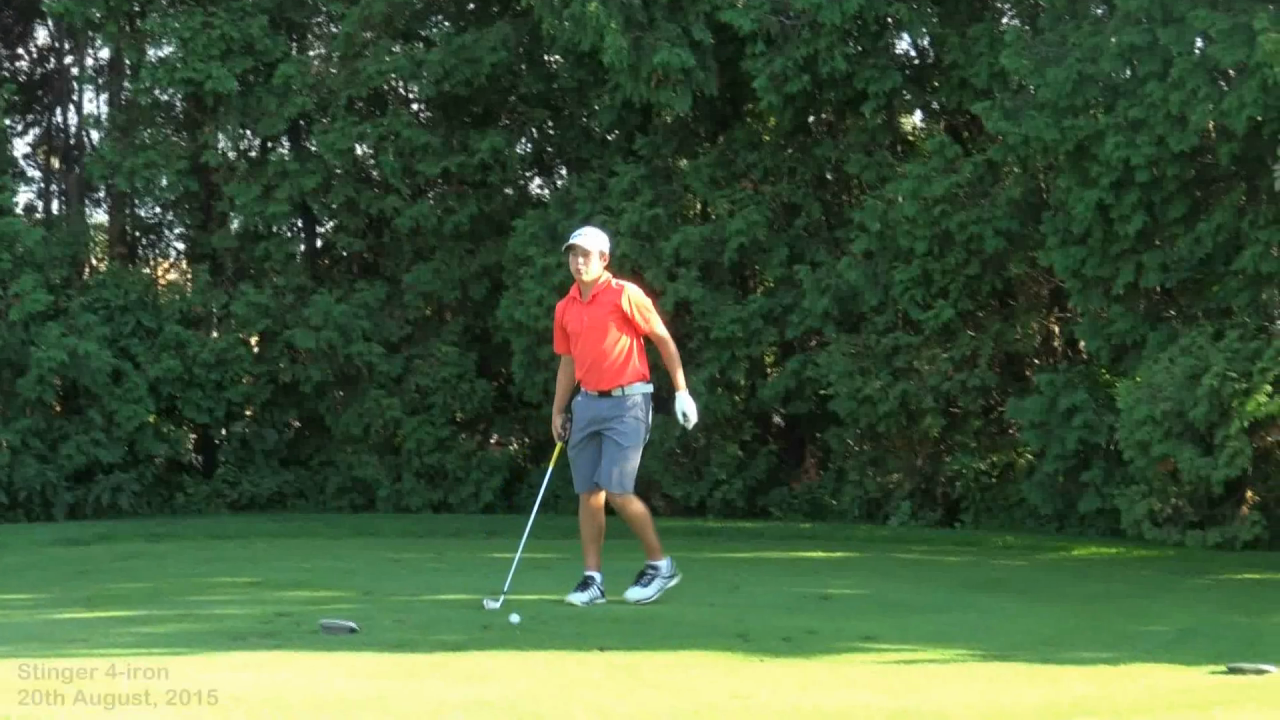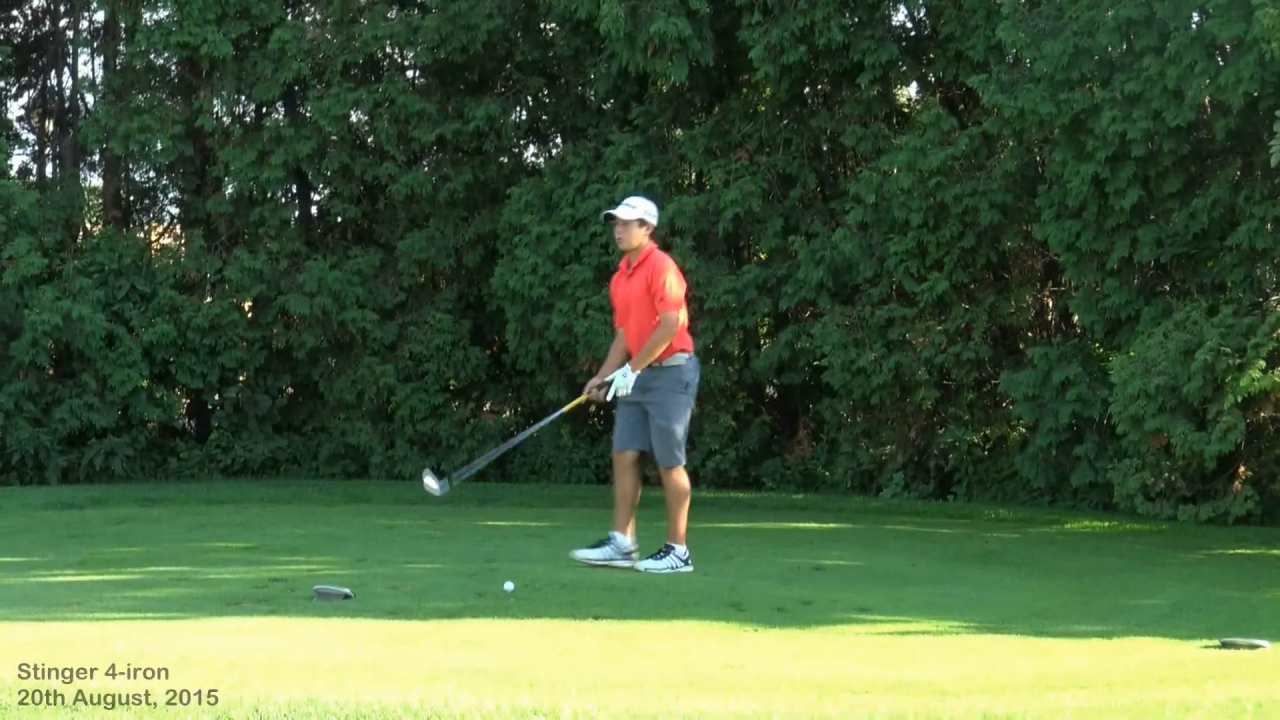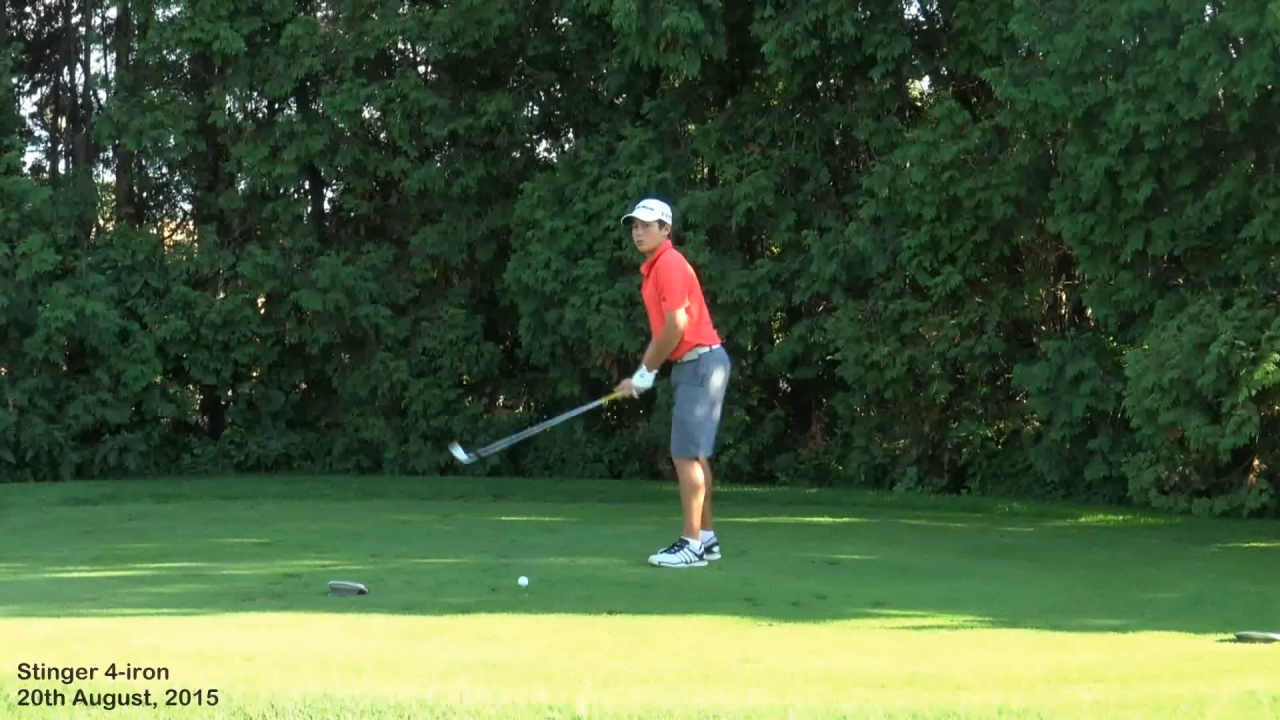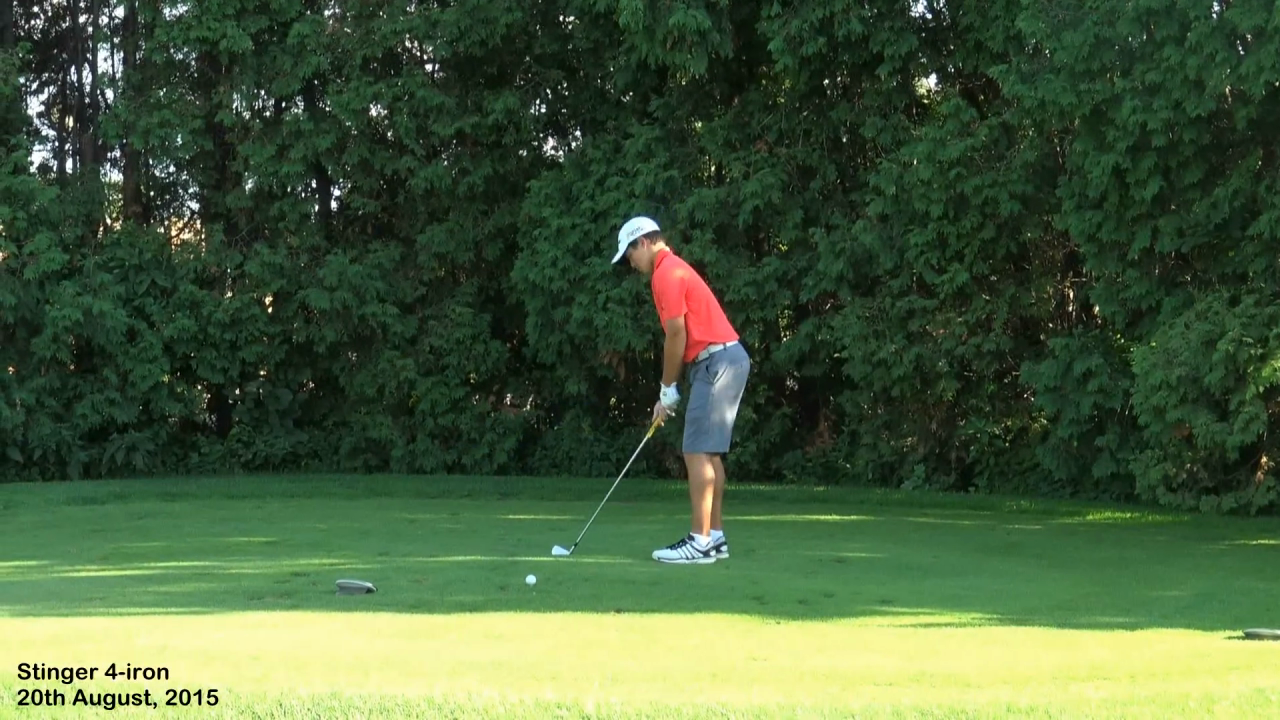
dt=0.4s
person 1, frame 1
left shoulder: (624, 294)
right shoulder: (565, 308)
left elbow: (663, 338)
left wrist: (681, 391)
right wrist: (558, 411)
left hip: (626, 403)
right hip: (587, 405)
left knee: (618, 492)
right knee: (588, 495)
left ankle: (659, 564)
right ankle: (592, 579)
person 1, frame 2
left shoulder: (661, 266)
right shoulder: (620, 277)
left elbow: (670, 326)
left wrist: (630, 370)
right wrist: (603, 375)
left hip: (670, 372)
right hip: (637, 376)
left knee: (669, 462)
right knee: (624, 455)
left ankle: (677, 550)
right ankle: (621, 541)
person 1, frame 3
left shoulder: (670, 265)
right shoulder: (653, 271)
left elbow: (675, 328)
left wrist: (646, 371)
right wrist: (639, 375)
left hip: (702, 364)
right hip: (691, 366)
left knee: (686, 455)
right knee: (692, 455)
left ankle: (691, 545)
right ankle: (705, 536)
person 1, frame 4
left shoulder: (666, 273)
right shoulder: (673, 270)
left elbow: (677, 336)
right elbow: (684, 337)
left wrist: (667, 388)
right wrist: (667, 393)
left hip: (718, 363)
right hip: (723, 361)
left knee: (697, 451)
right knee: (709, 452)
left ankle: (699, 542)
right ankle: (714, 536)
